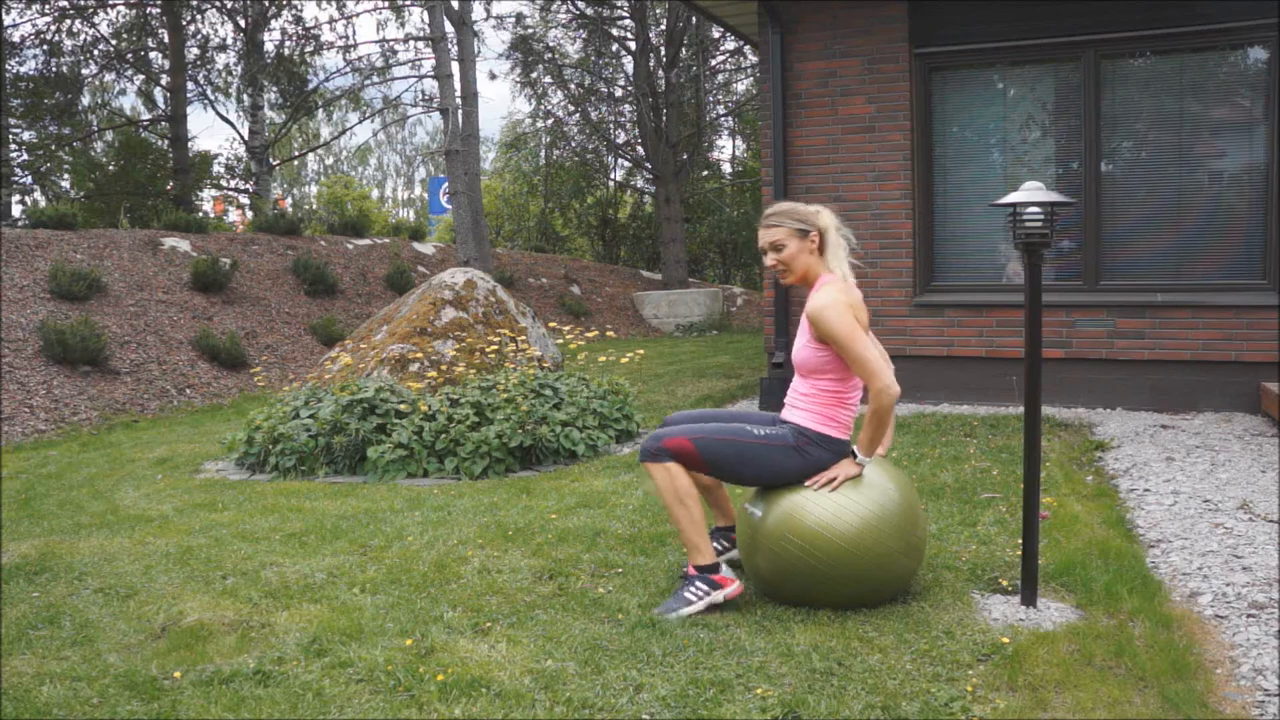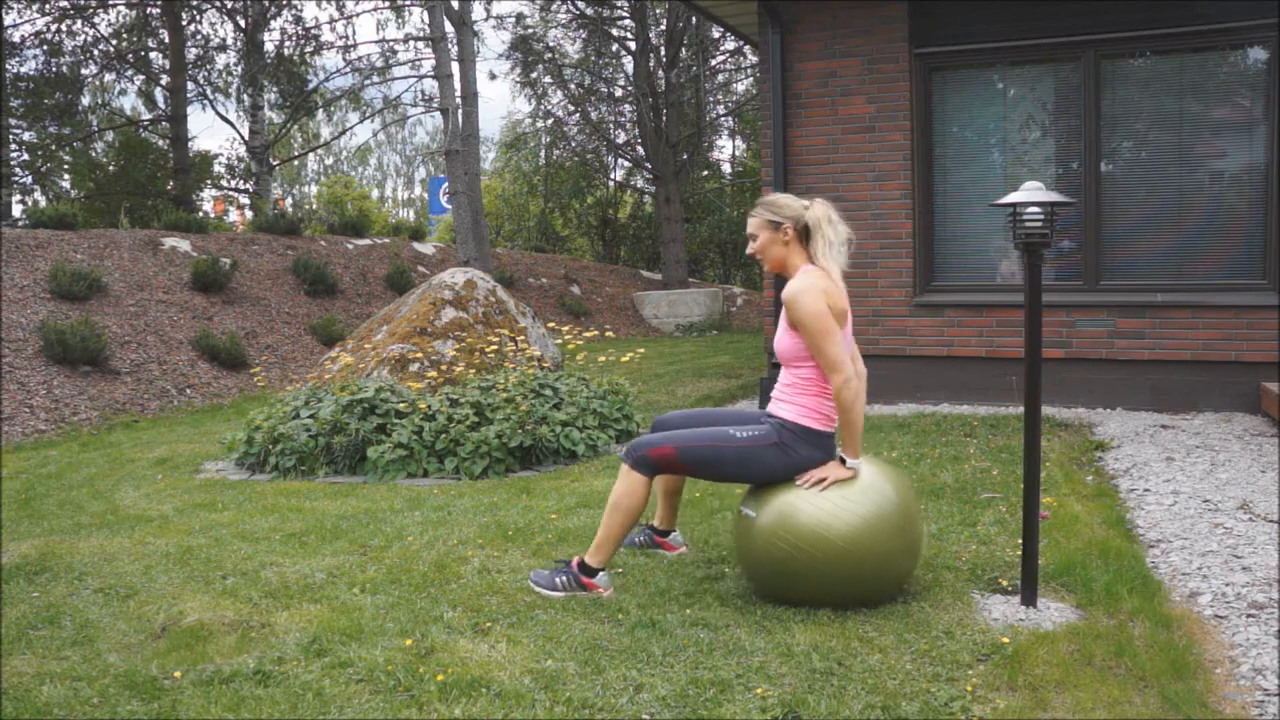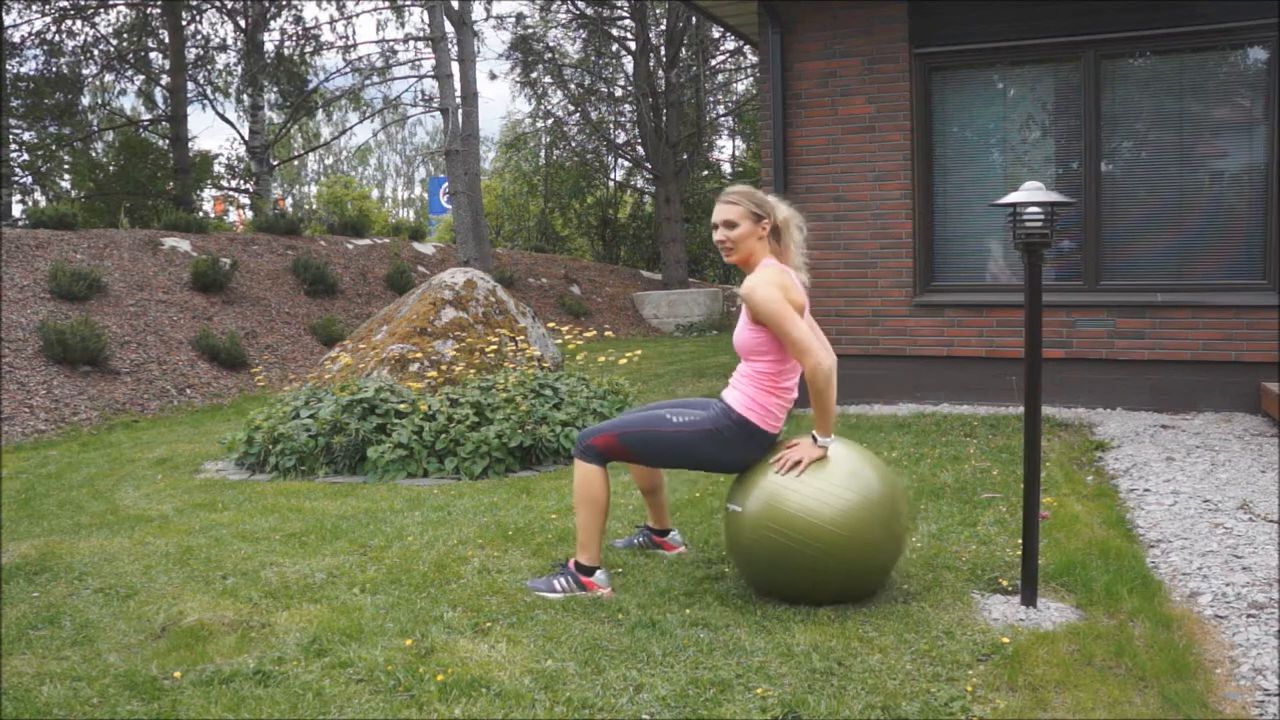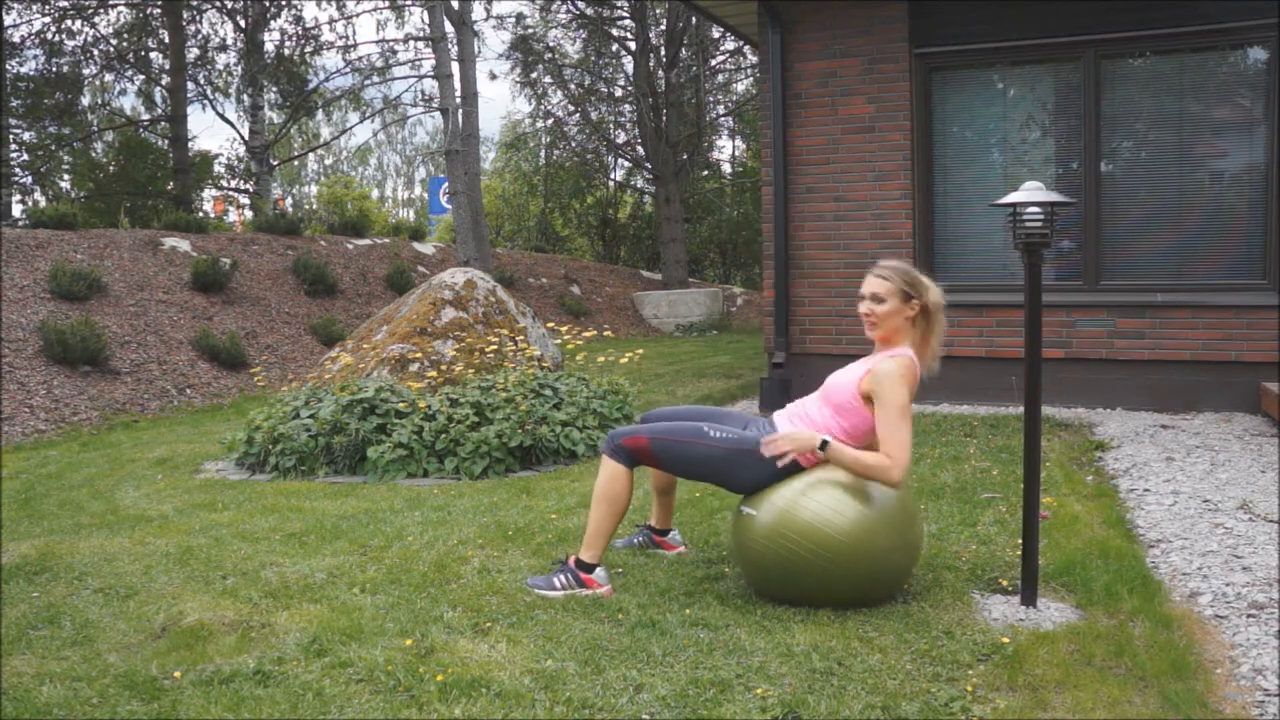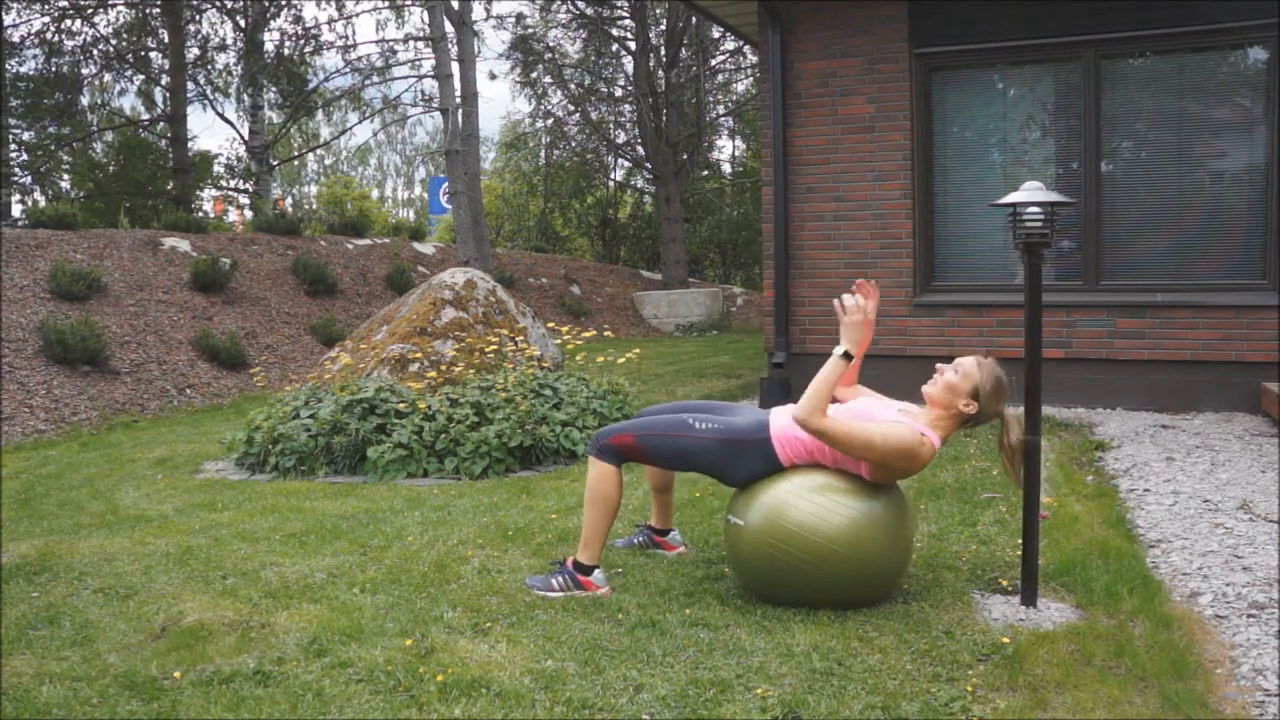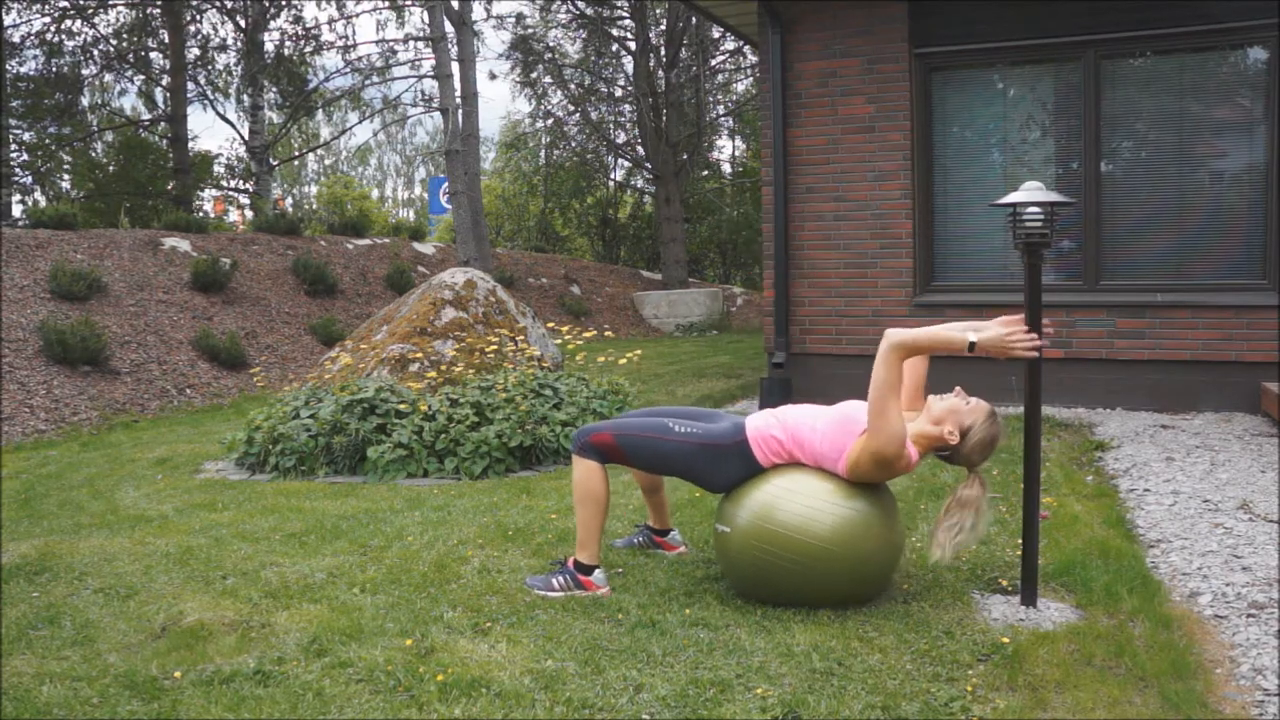
dt=0.5s
person 1, frame 1
left shoulder: (826, 303)
right shoulder: (831, 290)
left elbow: (885, 388)
right elbow: (883, 368)
left wrist: (858, 459)
right wrist: (879, 443)
left hip: (804, 448)
right hip: (796, 430)
left knee: (656, 448)
right knee: (675, 426)
left ankle: (710, 572)
right ankle: (729, 532)
person 1, frame 2
left shoulder: (803, 290)
right shoulder: (815, 283)
left elbow: (842, 381)
right elbow: (856, 372)
left wrist: (849, 462)
right wrist: (848, 446)
left hip: (790, 443)
right hip: (786, 429)
left knee: (642, 454)
right knee: (664, 427)
left ankle: (589, 571)
right ankle: (663, 532)
person 1, frame 3
left shoulder: (759, 285)
right shoulder: (777, 276)
left elbow: (819, 364)
right elbow: (827, 355)
left wrist: (821, 440)
right wrist: (821, 432)
left hip: (732, 431)
right hip: (737, 418)
left knee: (590, 444)
right knee: (625, 426)
left ankle: (587, 572)
right ankle: (661, 532)
person 1, frame 4
left shoulder: (891, 370)
right shoulder: (893, 357)
left elbow: (895, 470)
right elbow: (860, 425)
left wrist: (819, 444)
left hip: (760, 456)
right hip: (766, 432)
left knee: (619, 446)
right knee: (647, 422)
left ankle: (586, 573)
right ankle: (662, 534)
person 1, frame 5
left shoulder: (911, 445)
right shoulder: (917, 419)
left elbow: (808, 418)
right elbow: (844, 391)
left wrist: (847, 344)
right wrist: (862, 330)
left hip: (751, 447)
right hip: (763, 422)
left knee: (605, 443)
right knee: (643, 419)
left ankle: (584, 572)
right ankle: (662, 533)
person 1, frame 6
left shoulder: (887, 454)
right shoulder: (911, 426)
left elbow: (894, 342)
right elbow: (912, 347)
left wrist: (975, 338)
right wrist: (981, 331)
left hip: (734, 450)
right hip: (747, 428)
left knee: (588, 442)
right knee: (631, 421)
left ankle: (585, 573)
right ankle: (662, 533)
